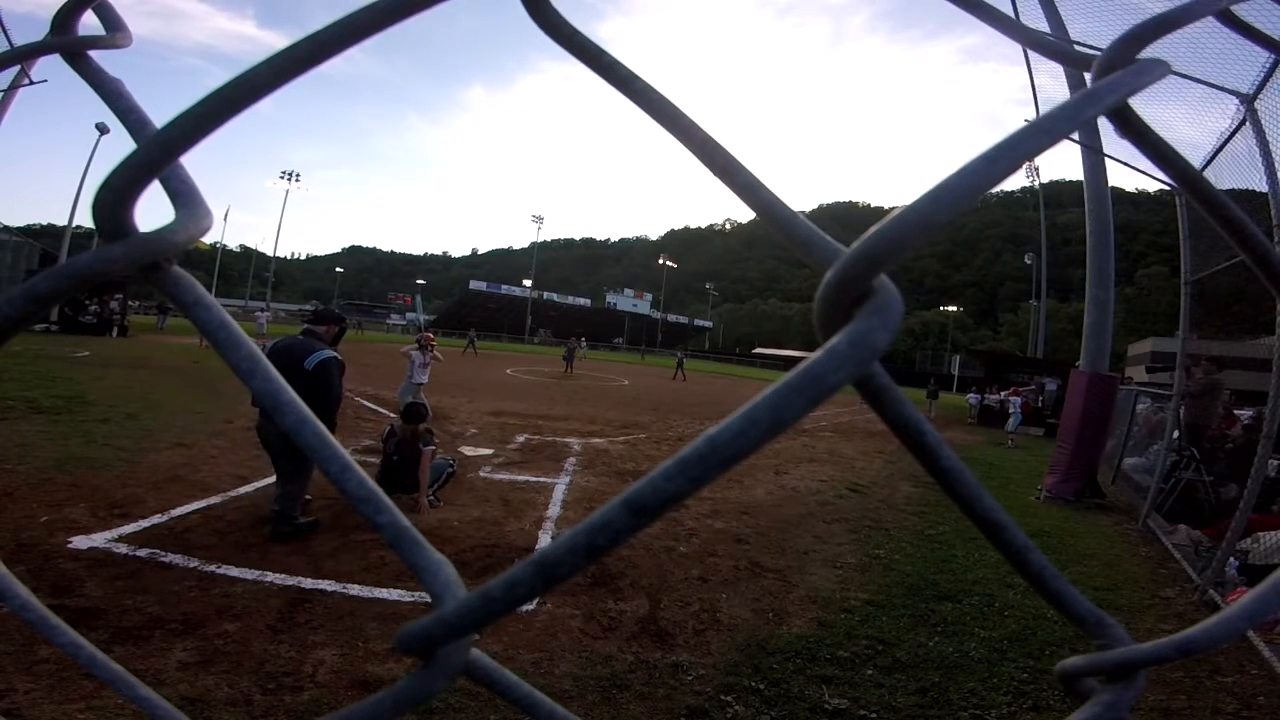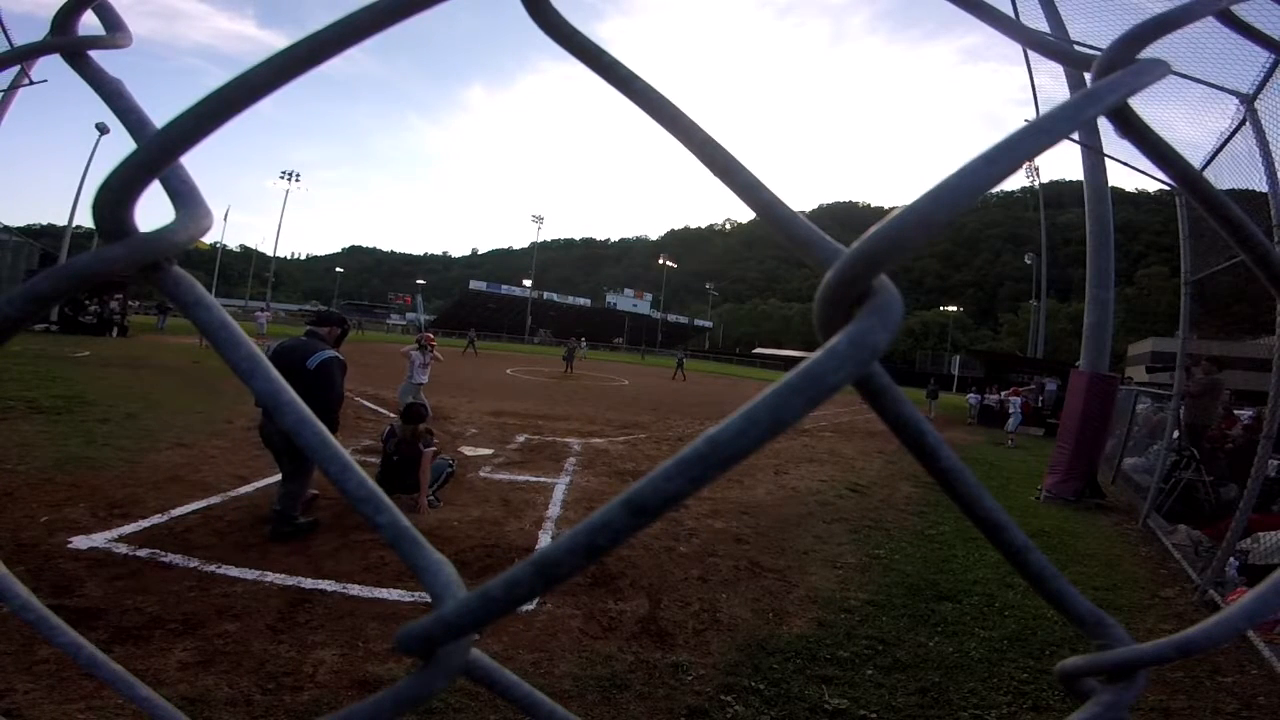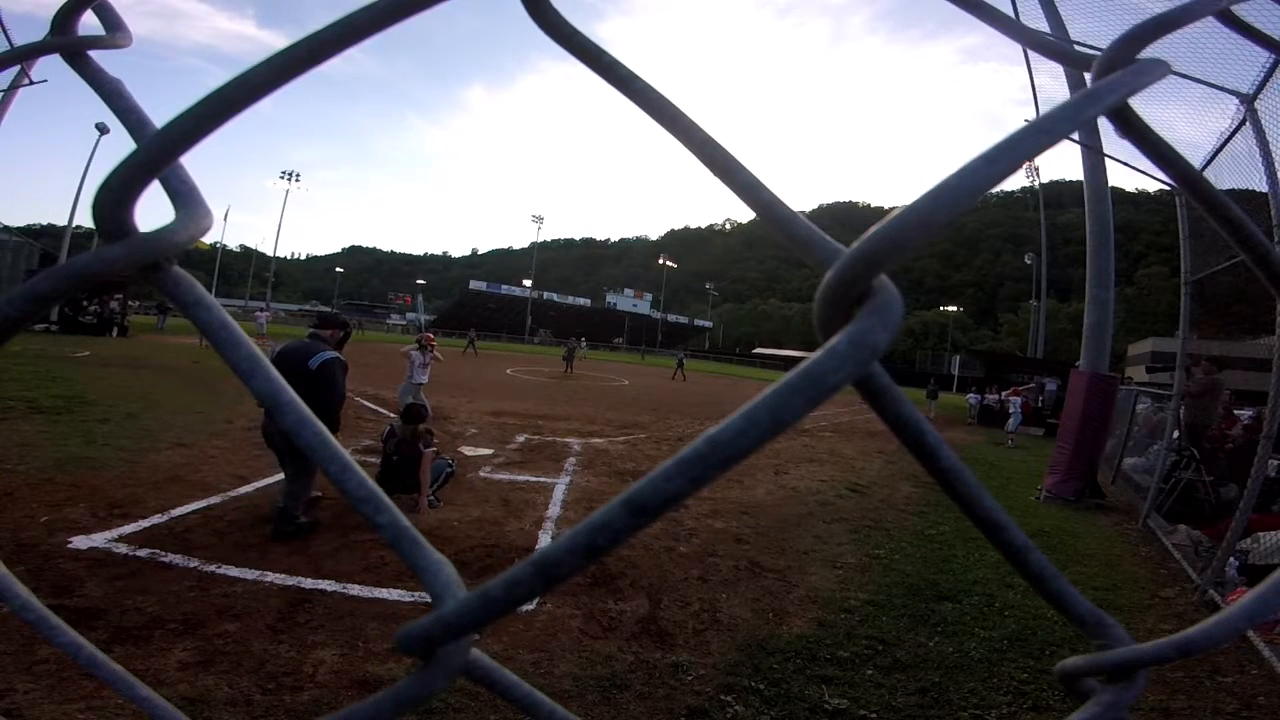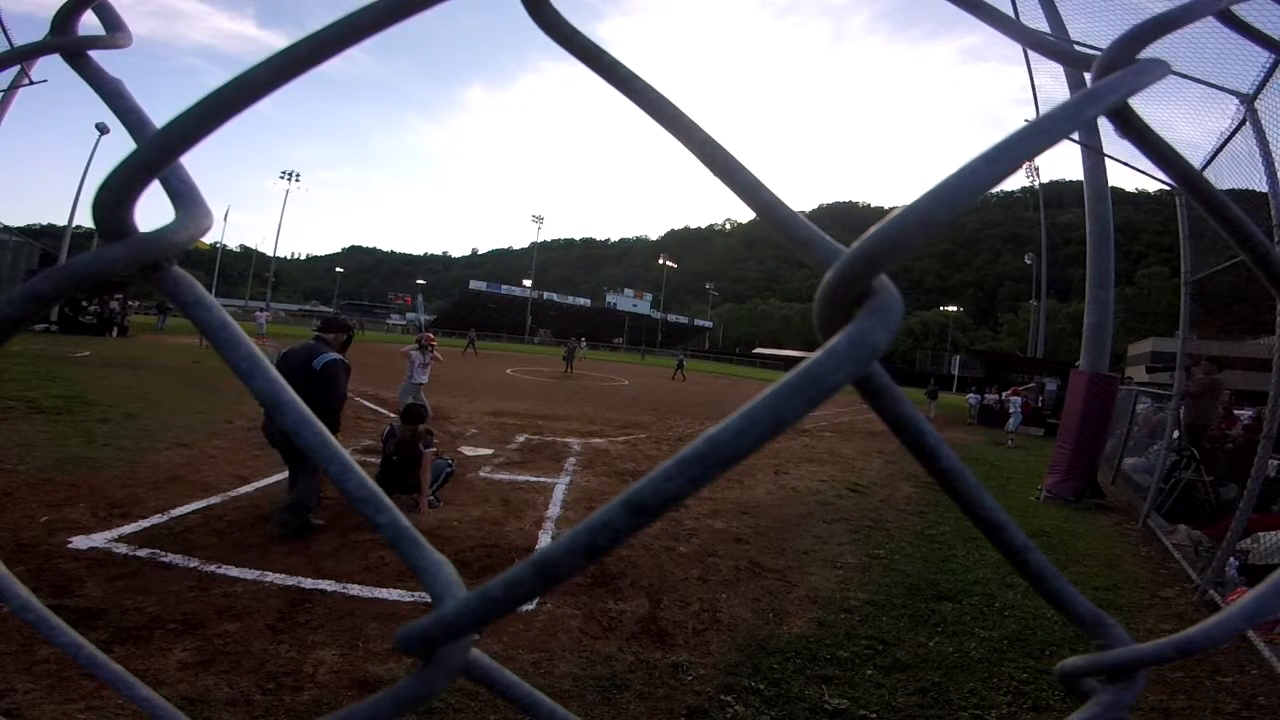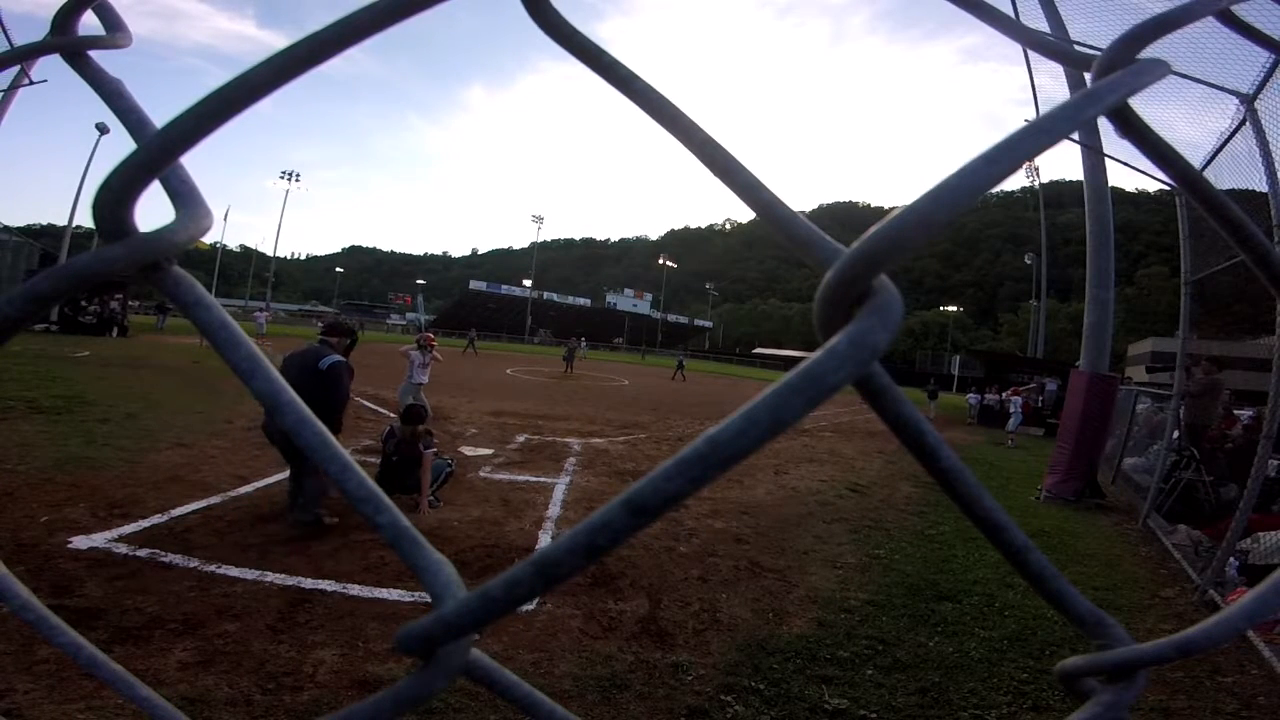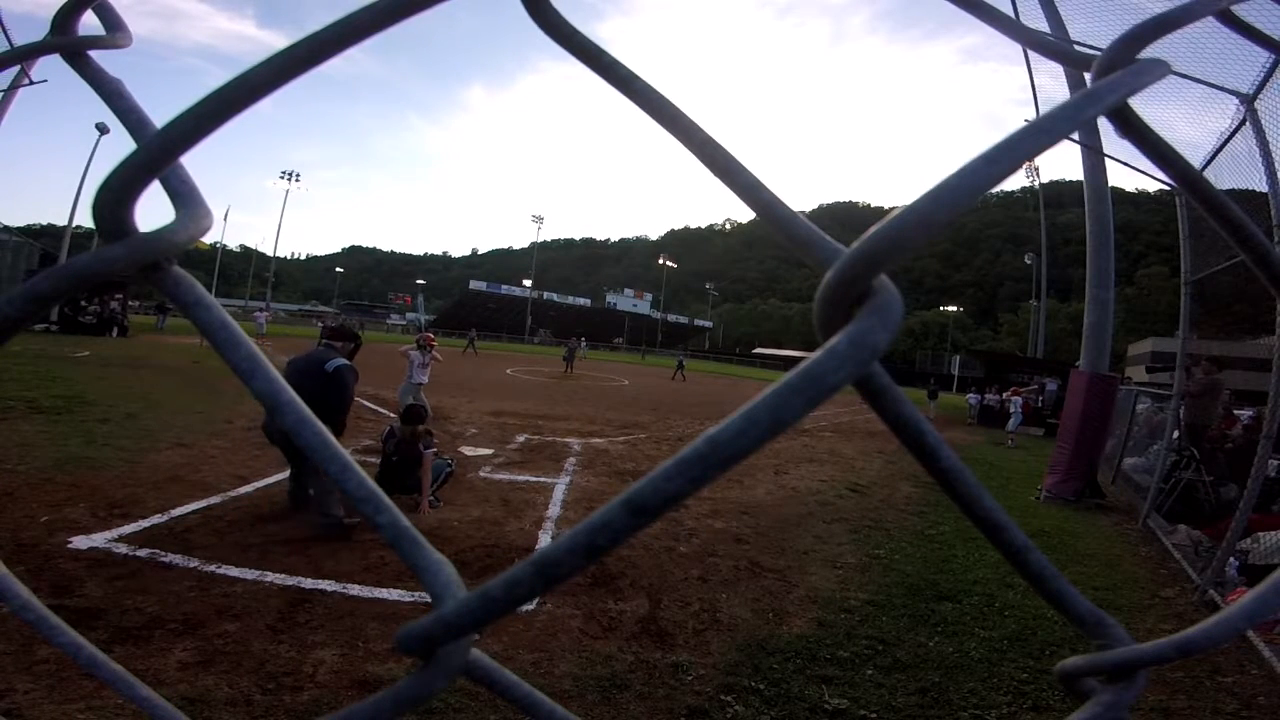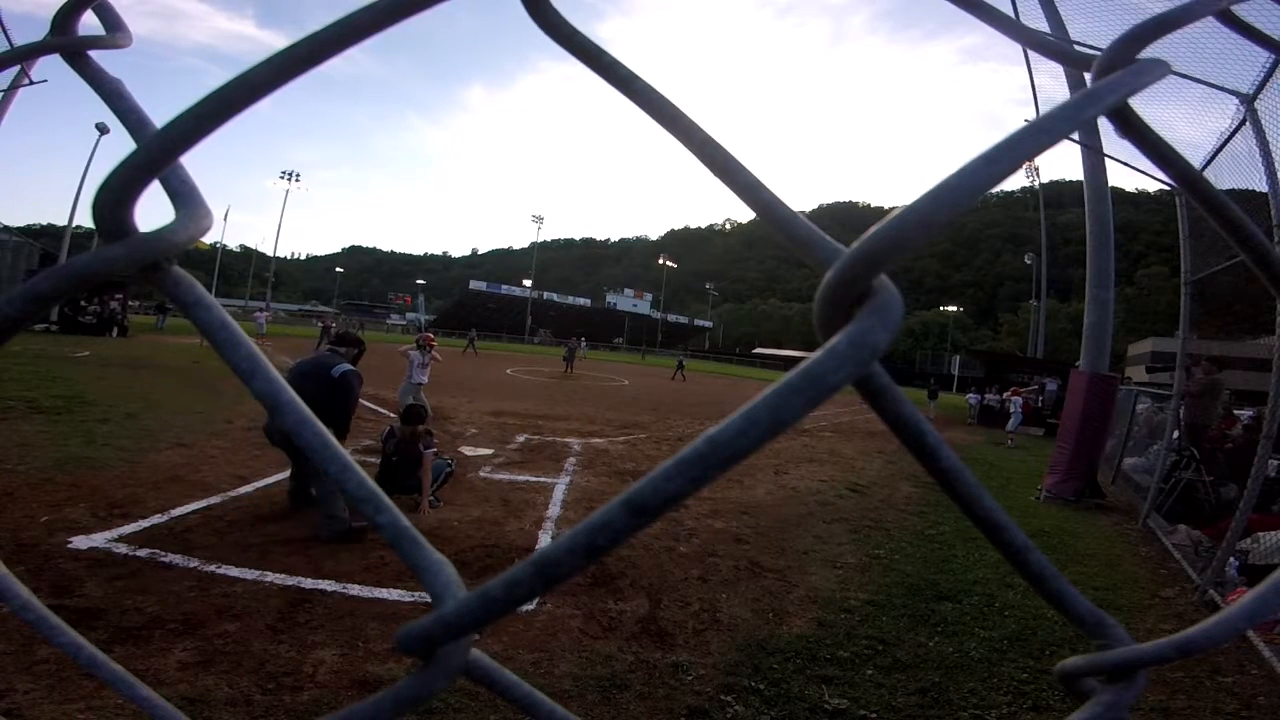
dt=0.1s
person 1, frame 1
left shoulder: (276, 346)
right shoulder: (326, 357)
right elbow: (329, 401)
right wrist: (328, 431)
left hip: (267, 422)
left knee: (285, 471)
right knee: (296, 474)
left ankle: (289, 505)
right ankle: (285, 523)
person 1, frame 2
left shoulder: (280, 347)
right shoulder: (328, 358)
right elbow: (331, 401)
right wrist: (330, 430)
left hip: (270, 421)
left knee: (290, 470)
right knee: (298, 473)
left ankle: (298, 500)
right ankle: (285, 523)
person 1, frame 3
left shoulder: (284, 349)
right shoulder: (330, 359)
right elbow: (332, 400)
right wrist: (332, 429)
left hip: (272, 421)
left knee: (293, 467)
right knee: (303, 473)
left ankle: (299, 500)
right ankle: (286, 521)
person 1, frame 4
left shoulder: (290, 352)
right shoulder: (333, 361)
right elbow: (333, 401)
right wrist: (332, 430)
left hip: (273, 421)
left knee: (299, 465)
right knee: (312, 469)
left ankle: (298, 501)
right ankle: (293, 518)
person 1, frame 5
left shoulder: (295, 355)
right shoulder: (337, 363)
right elbow: (337, 402)
right wrist: (334, 429)
left hip: (273, 420)
left knee: (299, 461)
right knee: (320, 468)
left ankle: (299, 499)
right ankle: (307, 512)
person 1, frame 6
left shoulder: (299, 359)
right shoulder: (342, 367)
right elbow: (341, 405)
right wrist: (336, 431)
left hip: (274, 421)
left knee: (301, 461)
right knee: (324, 469)
left ankle: (300, 498)
right ankle: (331, 519)
person 1, frame 7
left shoulder: (304, 363)
right shoulder: (347, 373)
right elbow: (345, 411)
right wrist: (339, 436)
left hip: (276, 423)
left knee: (303, 459)
right knee: (327, 474)
left ankle: (300, 496)
right ankle: (337, 525)
